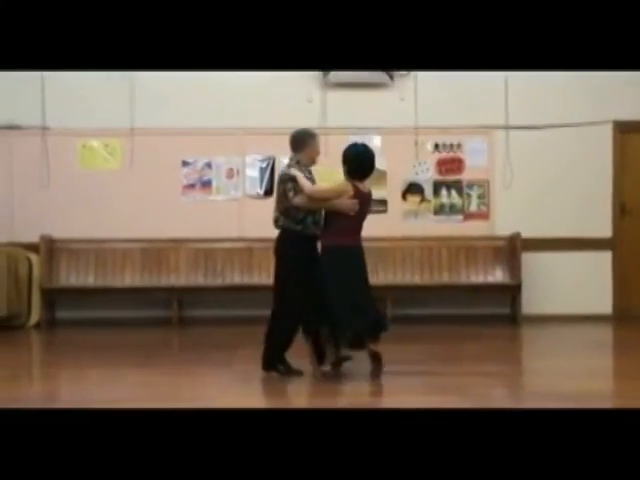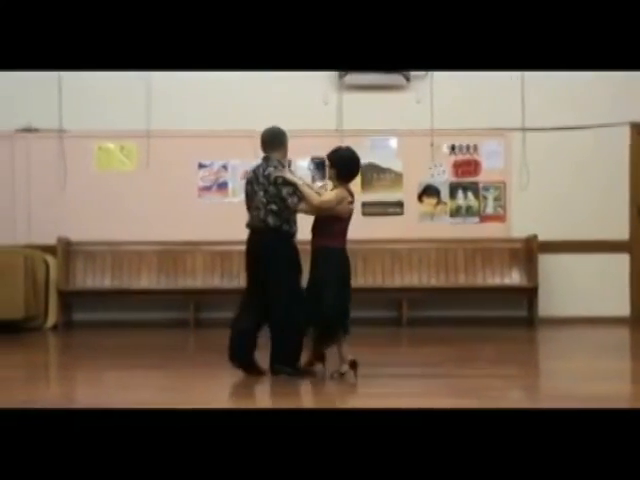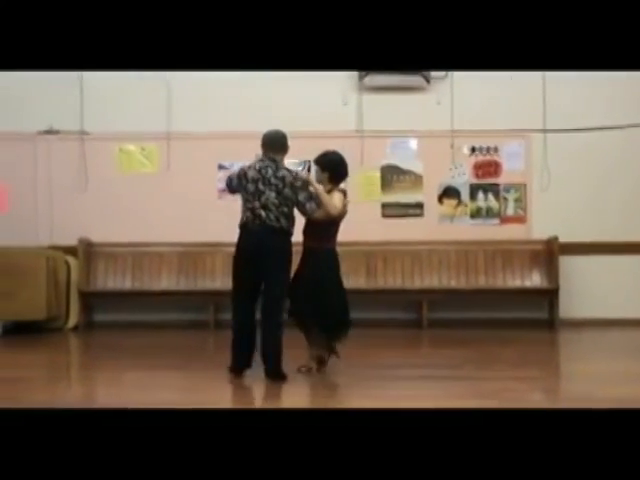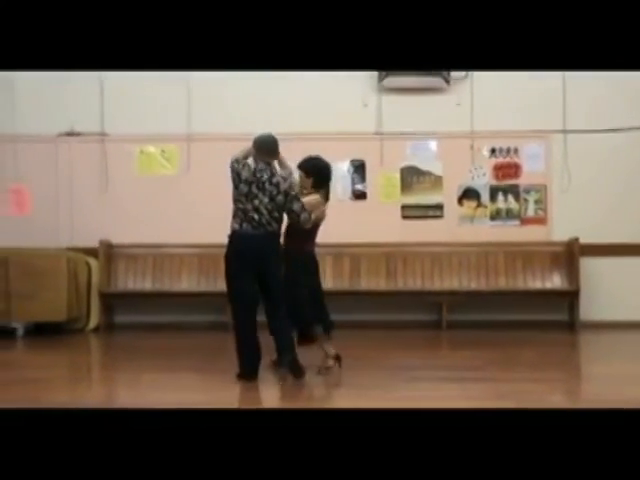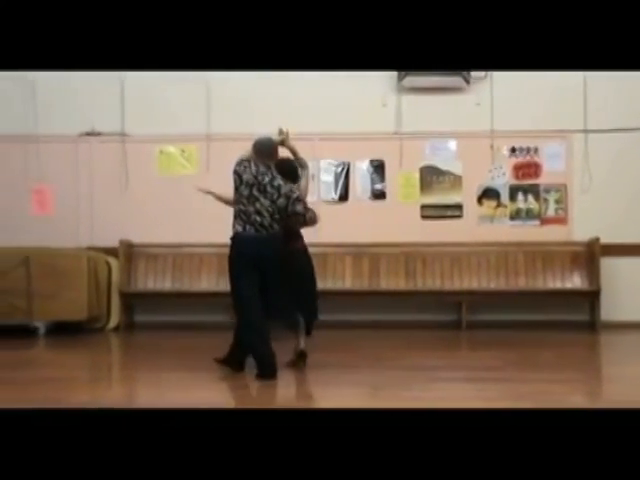
dt=0.4s
person 1, frame 1
left shoulder: (299, 172)
right shoulder: (293, 173)
right elbow: (299, 200)
right wrist: (337, 204)
left hip: (303, 243)
right hip: (295, 244)
left knee: (314, 300)
right knee: (291, 304)
left ankle: (323, 354)
right ankle: (274, 358)
person 1, frame 2
left shoulder: (255, 173)
right shoulder: (281, 174)
right elbow: (297, 204)
left hip: (257, 239)
right hip: (277, 242)
left knee: (256, 301)
right knee: (288, 302)
left ankle: (242, 354)
right ankle: (284, 361)
person 1, frame 3
left shoulder: (248, 172)
right shoulder: (292, 179)
left elbow: (230, 184)
right elbow: (312, 211)
left hip: (249, 240)
right hip: (277, 243)
left knee: (243, 302)
right knee: (273, 305)
left ankle: (240, 361)
right ankle: (272, 366)
person 1, frame 4
left shoulder: (242, 173)
right shoulder: (284, 184)
left elbow: (236, 159)
right elbow: (303, 220)
left wrist: (254, 149)
right wrist: (313, 210)
left hip: (241, 245)
right hip: (269, 246)
left knee: (243, 308)
right knee: (277, 304)
left ankle: (249, 367)
right ankle: (288, 357)
person 1, frame 5
left shoulder: (241, 174)
right shoulder: (284, 187)
left elbow: (243, 160)
right elbow: (308, 218)
left wrist: (257, 151)
left hip: (244, 246)
right hip: (271, 247)
left knee: (248, 305)
right knee: (259, 303)
left ankle: (266, 364)
right ankle: (236, 356)
person 2, frame 1
left shoulder: (345, 189)
right shoulder: (366, 193)
left elbow: (310, 191)
left wrist: (297, 174)
left hip: (336, 255)
right hip: (354, 254)
left knee: (333, 307)
right knee: (359, 306)
right ankle: (373, 350)
person 2, frame 2
left shoulder: (341, 195)
right shoulder: (339, 193)
left elbow: (316, 203)
right elbow: (320, 204)
left wrist: (296, 181)
right wrist: (304, 185)
left hip: (330, 257)
right hip: (329, 256)
left knee: (328, 309)
right knee: (321, 307)
left ankle: (346, 360)
right ankle: (317, 353)
person 2, frame 3
left shoulder: (338, 196)
right shoulder: (325, 194)
left elbow: (334, 212)
left wrist: (317, 188)
left hip: (322, 258)
right hip: (313, 256)
left knee: (315, 308)
right knee: (307, 307)
left ankle: (317, 355)
right ankle: (321, 351)
person 2, frame 4
left shoulder: (316, 200)
right shoulder: (307, 197)
right elbow: (287, 174)
right wrist: (279, 158)
left hip: (301, 260)
right hip: (295, 258)
left knee: (305, 309)
right knee: (291, 308)
left ankle: (330, 354)
person 2, frame 5
right shoulder: (299, 195)
left elbow: (235, 202)
right elbow: (305, 167)
left wrist: (213, 193)
right wrist: (288, 145)
left hip: (280, 257)
right hip: (299, 257)
right knee: (299, 304)
right ankle: (300, 347)
